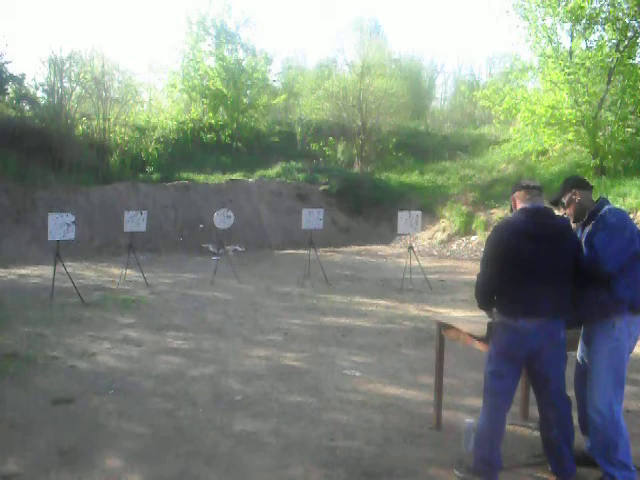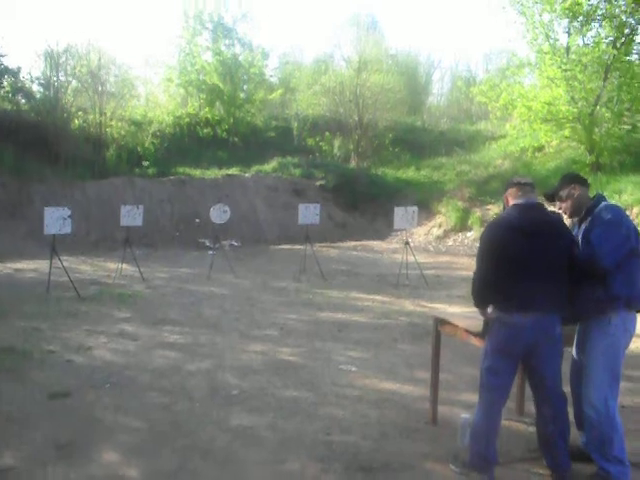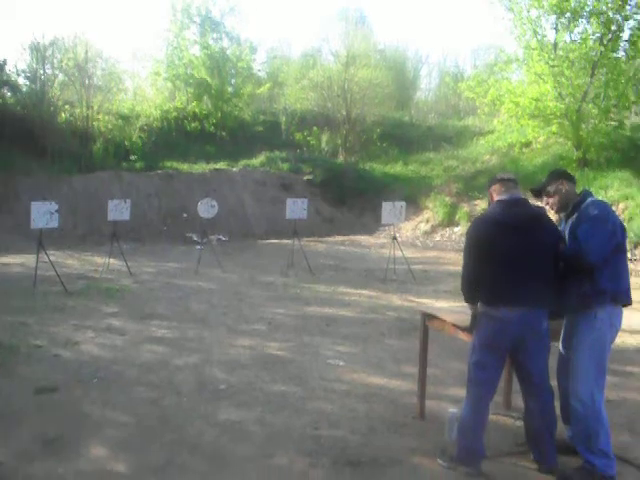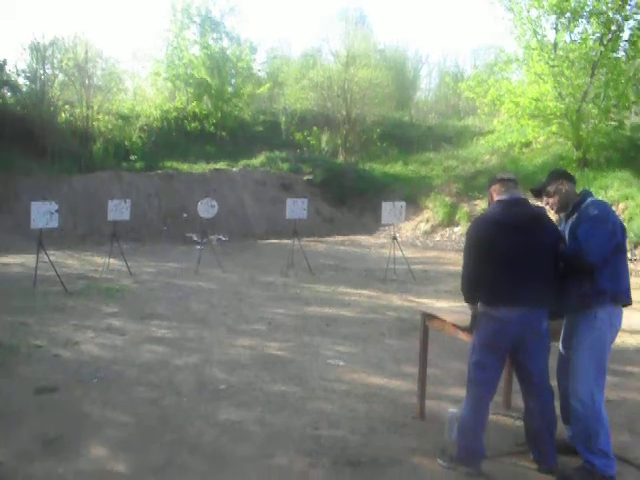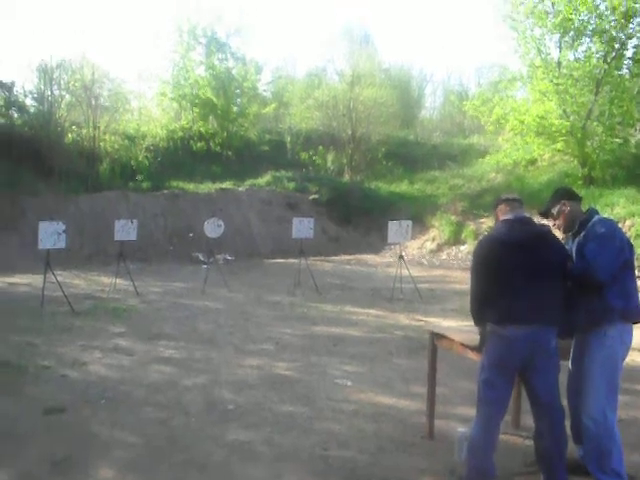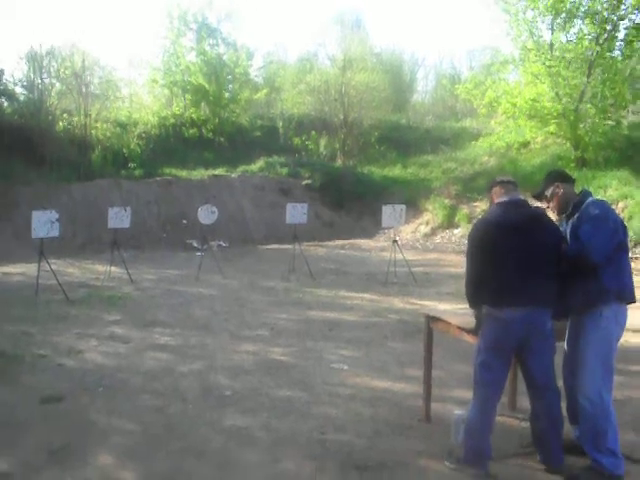
dt=0.2s
person 1, frame 1
left shoulder: (614, 220)
right shoulder: (587, 225)
left elbow: (602, 265)
left hip: (616, 319)
right hip: (597, 317)
left knee: (603, 400)
right knee: (586, 389)
right ankle: (597, 451)
person 1, frame 2
left shoulder: (610, 217)
right shoulder: (584, 222)
left elbow: (599, 260)
right elbow: (583, 261)
left hip: (611, 315)
right hip: (592, 313)
left knee: (598, 395)
right knee: (582, 384)
right ankle: (591, 447)
person 1, frame 3
left shoulder: (597, 212)
right shoulder: (570, 217)
left elbow: (586, 256)
right elbow: (568, 256)
left hip: (598, 310)
right hip: (579, 308)
left knee: (584, 389)
right knee: (568, 379)
right ankle: (577, 440)
person 1, frame 4
left shoulder: (596, 213)
right shoulder: (570, 218)
left elbow: (585, 256)
right elbow: (569, 256)
left hip: (598, 309)
right hip: (579, 308)
left knee: (584, 389)
right knee: (569, 379)
right ankle: (578, 441)
person 1, frame 5
left shoulder: (603, 230)
right shoulder: (577, 236)
left elbow: (594, 272)
left hip: (608, 327)
right hip: (589, 326)
left knee: (596, 407)
right knee: (579, 397)
person 1, frame 6
left shoulder: (596, 212)
right shoulder: (572, 217)
left elbow: (588, 255)
left hip: (603, 307)
right hip: (583, 307)
left knee: (592, 387)
right knee: (574, 377)
right ankle: (584, 439)
person 2, frame 1
left shoulder: (505, 230)
right shoulder: (567, 234)
left elbow: (486, 280)
right elbow: (576, 280)
left wrist: (489, 307)
left hip: (513, 324)
right hip: (553, 326)
left knee: (496, 397)
right knee: (555, 398)
person 2, frame 2
left shoulder: (498, 228)
right shoulder: (560, 229)
left elbow: (483, 276)
right elbow: (571, 274)
left wrist: (483, 306)
right wrist: (557, 309)
left hip: (510, 320)
right hip: (549, 321)
left knee: (492, 392)
right knee: (551, 394)
person 2, frame 3
left shoulder: (483, 224)
right shoulder: (546, 224)
left elbow: (471, 272)
right elbow: (557, 268)
left wrist: (474, 302)
right wrist: (544, 304)
left hip: (497, 315)
right hip: (536, 315)
left knee: (480, 387)
right knee: (538, 388)
left ankle: (467, 454)
right ankle: (547, 458)
person 2, frame 4
left shoulder: (483, 225)
right shoulder: (545, 224)
left elbow: (471, 273)
right elbow: (556, 270)
left wrist: (474, 303)
right wrist: (544, 306)
left hip: (496, 315)
right hip: (536, 316)
left knee: (480, 387)
right knee: (539, 389)
left ankle: (468, 456)
right ankle: (546, 458)
person 2, frame 5
left shoulder: (490, 243)
right shoulder: (553, 243)
left elbow: (479, 292)
right elbow: (563, 288)
left wrist: (482, 323)
right wrist: (553, 324)
left hip: (505, 333)
right hip: (544, 333)
left knee: (490, 405)
right knee: (548, 406)
person 2, frame 6
left shoulder: (485, 226)
right shoulder: (547, 225)
left elbow: (474, 274)
right elbow: (559, 269)
left wrist: (477, 306)
right wrist: (548, 305)
left hip: (501, 315)
right hip: (539, 315)
left knee: (486, 388)
right knee: (544, 388)
